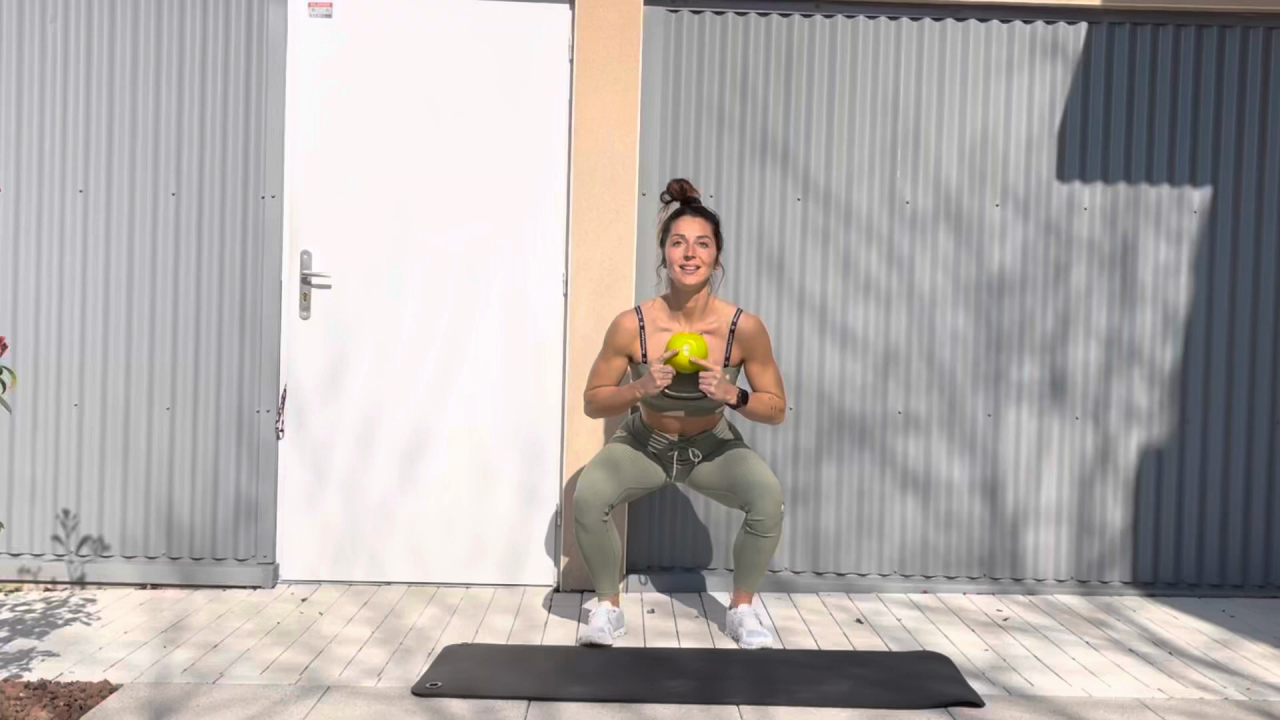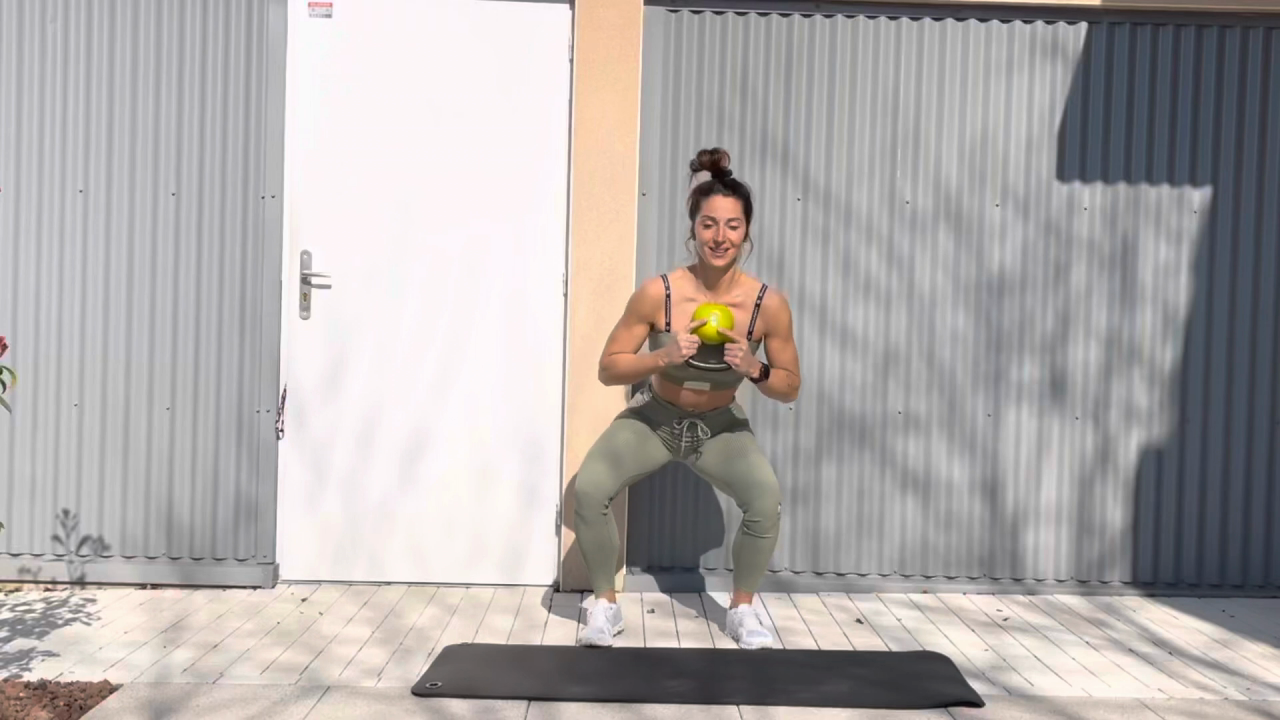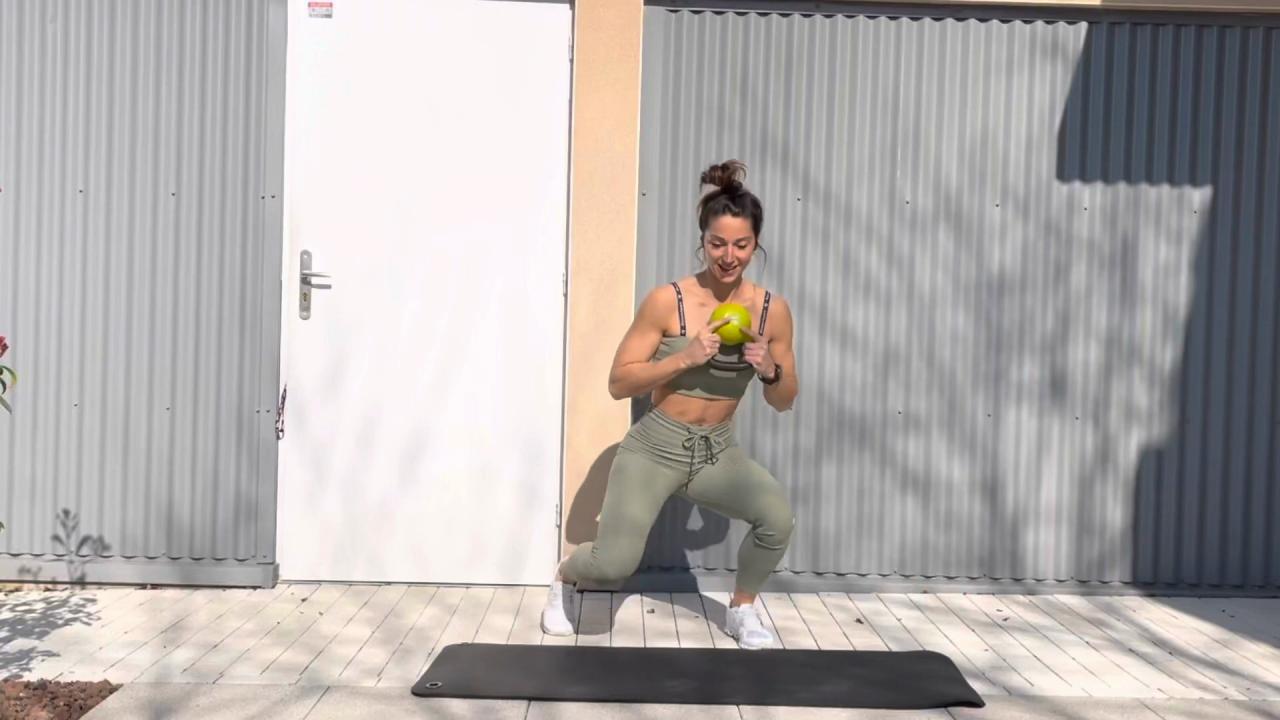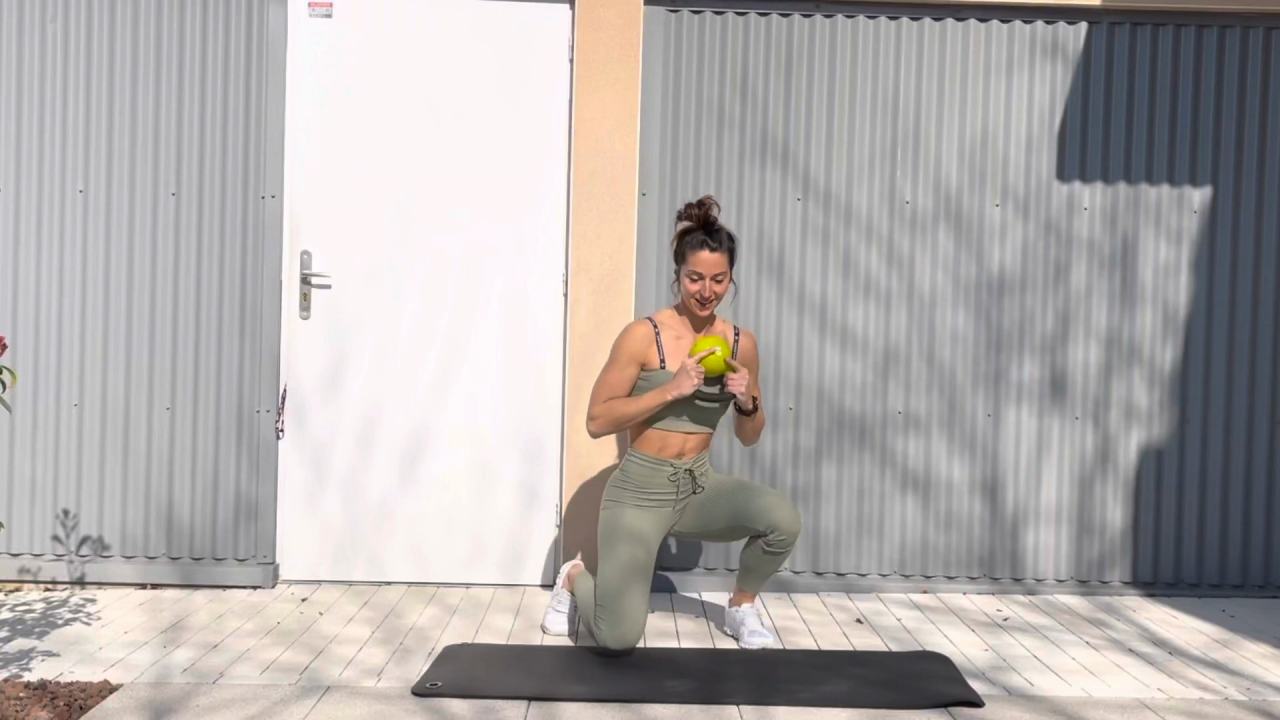
dt=0.3s
person 1, frame 1
left shoulder: (744, 327)
right shoulder: (631, 325)
left elbow: (776, 408)
right elbow: (593, 402)
left wrist: (733, 395)
right wrist: (641, 388)
left hip: (711, 446)
right hip: (644, 443)
left knee: (768, 497)
right knee: (589, 496)
left ankle: (741, 609)
right ankle: (608, 605)
person 1, frame 2
left shoulder: (768, 304)
right shoulder: (656, 293)
left elbow: (790, 387)
right elbow: (608, 369)
left wrist: (754, 369)
right wrist: (663, 357)
left hip: (720, 426)
right hip: (653, 417)
left knee: (765, 501)
right knee: (589, 489)
left ankle: (742, 608)
right ankle: (605, 602)
person 1, frame 3
left shoulder: (773, 310)
right shoulder: (668, 301)
left elbow: (786, 400)
right elbow: (619, 383)
left wrist: (769, 369)
right wrist: (687, 356)
left hip: (719, 452)
right hip: (654, 447)
left knee: (778, 515)
right knee: (612, 565)
left ankle: (742, 608)
right ankle: (568, 573)
person 1, frame 4
left shoulder: (742, 343)
right shoulder: (643, 336)
left elbow: (750, 436)
right elbow: (597, 421)
left wrist: (748, 401)
right wrist: (670, 389)
left hip: (700, 485)
right hip: (638, 490)
left knee: (783, 519)
right knee: (618, 636)
left ankle: (741, 607)
right ankle: (574, 580)
